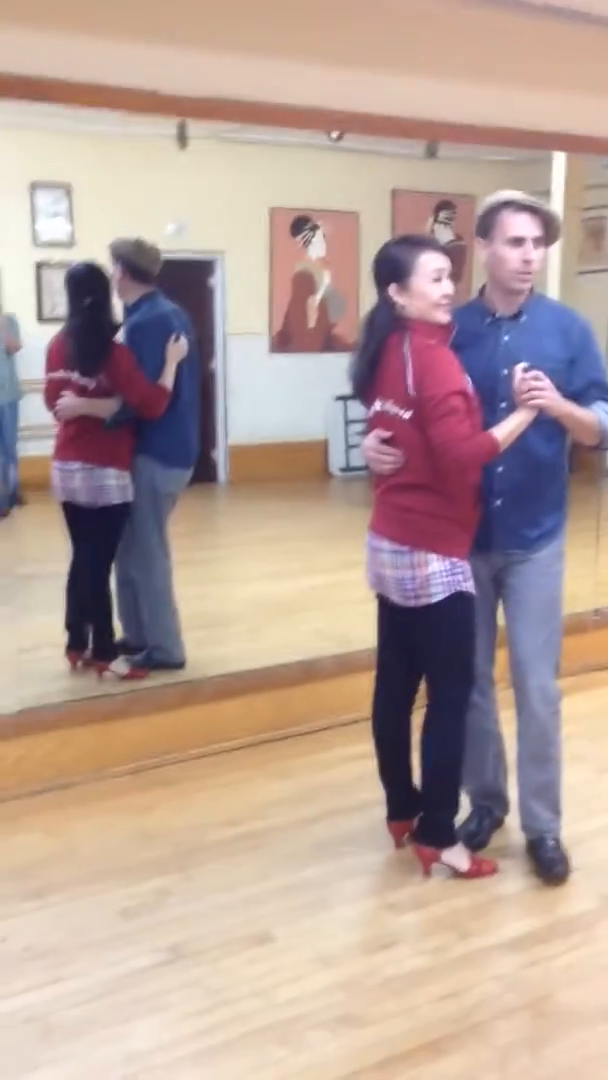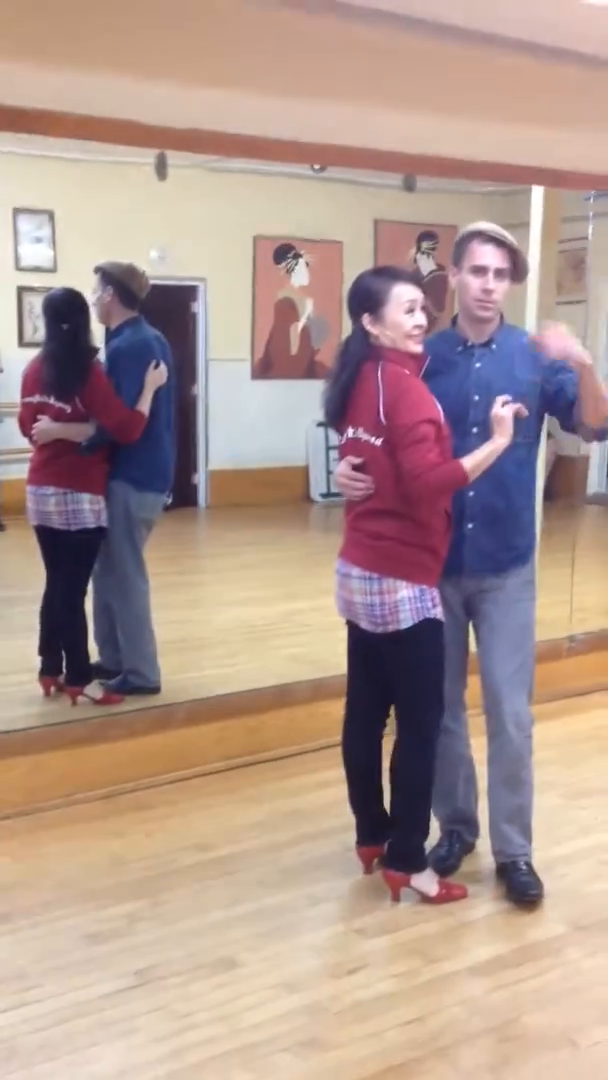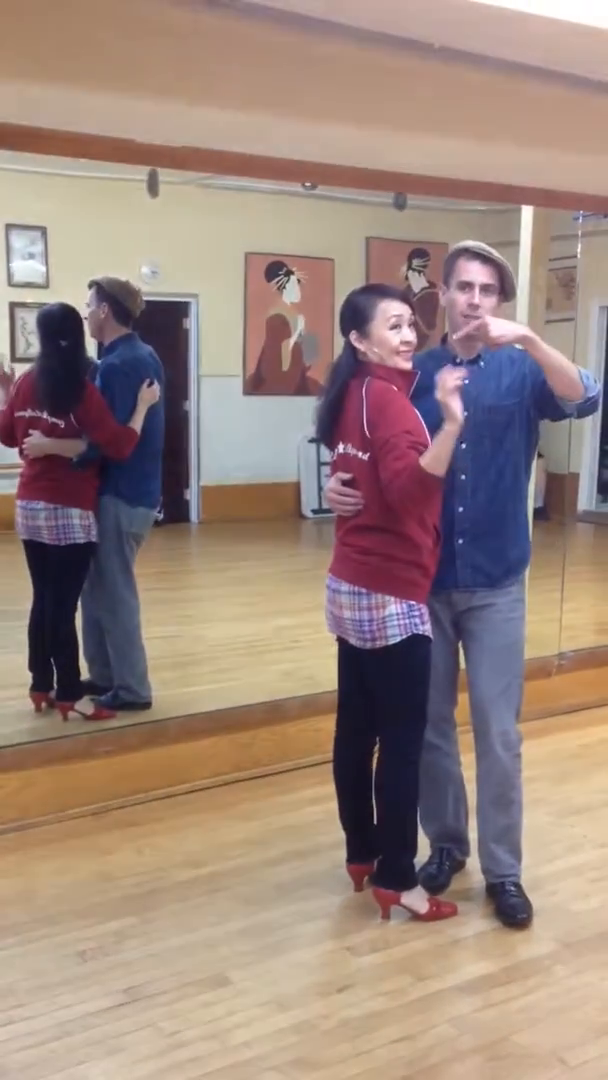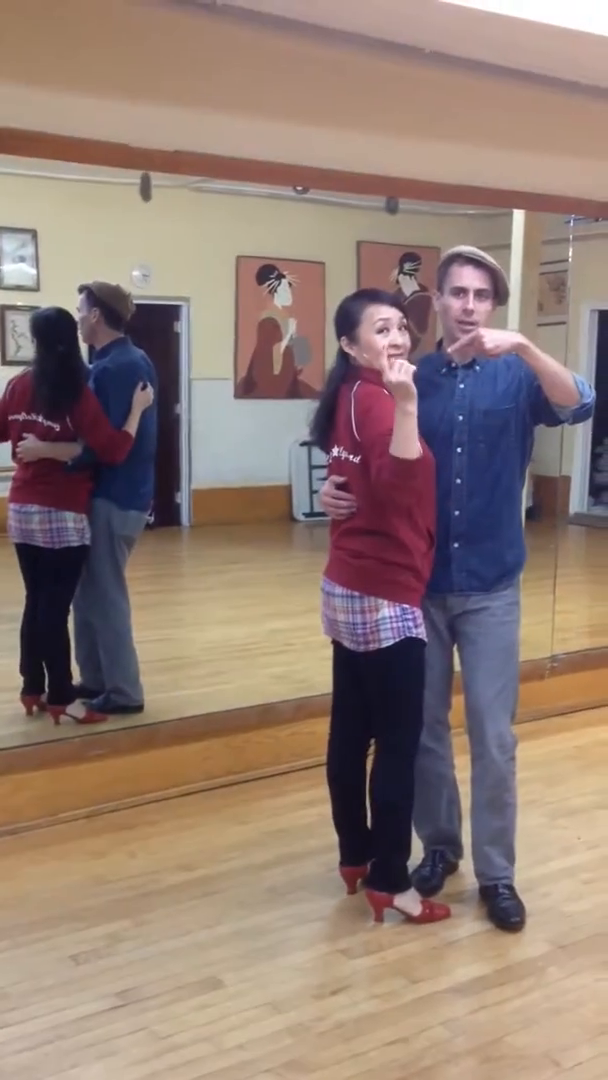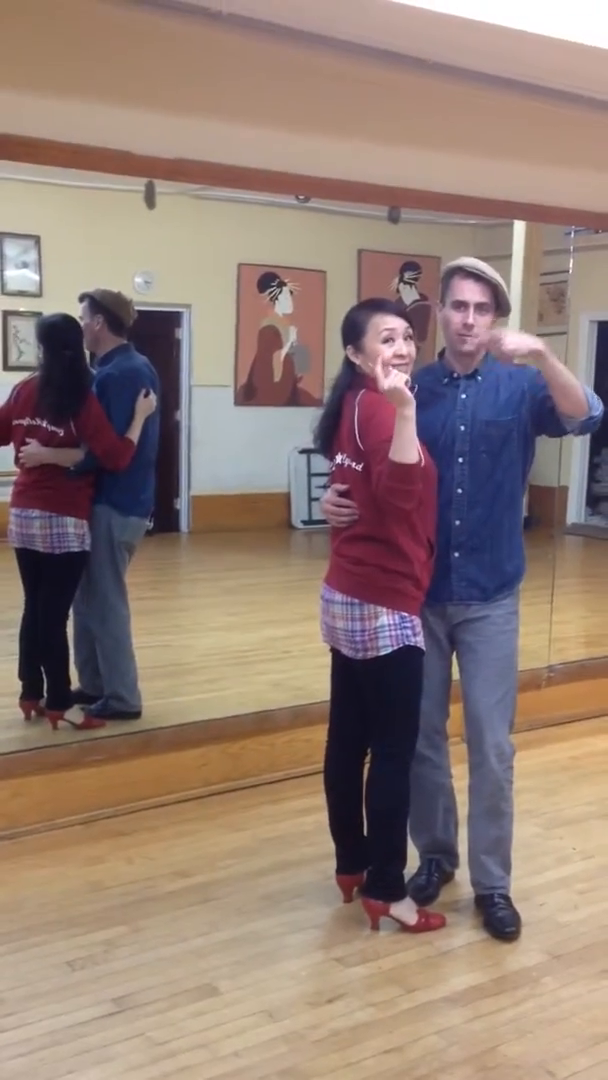
dt=0.4s
person 1, frame 1
right shoulder: (447, 330)
right wrist: (378, 442)
left hip: (535, 538)
left knee: (536, 685)
right knee: (468, 680)
left ankle: (542, 824)
right ankle: (485, 801)
person 1, frame 2
left shoulder: (536, 356)
right shoulder: (421, 359)
right wrist: (350, 470)
left hip: (507, 566)
left knee: (509, 712)
right knee: (439, 706)
left ankle: (514, 849)
right ankle: (456, 826)
person 1, frame 3
left shoulder: (521, 372)
right shoulder: (413, 375)
left elbow: (582, 399)
left wrist: (526, 337)
right wrist: (342, 487)
left hip: (496, 582)
right hip: (421, 579)
left knee: (497, 731)
right knee: (429, 725)
left ankle: (503, 869)
right ankle: (445, 844)
person 1, frame 4
left shoulder: (517, 377)
right shoulder: (409, 380)
left elbow: (577, 405)
left wrist: (521, 345)
right wrist: (338, 491)
left hip: (491, 585)
right hip: (418, 582)
left knee: (493, 735)
right knee: (423, 727)
left ankle: (496, 871)
right ankle: (439, 845)
person 1, frame 5
left shoulder: (520, 386)
right shoulder: (408, 390)
left wrist: (539, 352)
right wrist: (338, 499)
left hip: (490, 595)
right hip: (418, 592)
left knee: (491, 743)
right knee: (421, 736)
left ankle: (492, 881)
right ankle: (435, 855)
person 2, frame 1
left shoulder: (385, 353)
right shoulder: (432, 356)
right elbow: (461, 454)
right wrist: (524, 413)
left hip: (390, 544)
right hip: (432, 553)
left knee: (396, 683)
right knee: (450, 694)
left ankle: (401, 810)
right ankle: (436, 835)
person 2, frame 2
left shoulder: (359, 381)
right shoulder: (403, 385)
right elbow: (429, 482)
right wrist: (499, 441)
left hip: (359, 570)
right hip: (401, 578)
left knee: (367, 710)
right knee: (421, 719)
left ankle: (372, 836)
right ankle: (406, 860)
person 2, frame 3
left shoulder: (353, 394)
right shoulder: (387, 398)
right elbow: (409, 491)
right wrist: (450, 424)
left hip: (351, 585)
right hip: (389, 593)
left knee: (357, 727)
right knee: (402, 738)
left ankle: (362, 853)
right ankle: (395, 878)
person 2, frame 4
left shoulder: (349, 397)
right shoulder: (376, 400)
right elbow: (400, 488)
right wrist: (408, 406)
left hip: (348, 588)
right hip: (384, 596)
left knee: (352, 730)
right knee: (399, 742)
left ankle: (355, 856)
right ankle: (389, 881)
person 2, frame 5
left shoulder: (353, 407)
right shoulder: (378, 408)
right elbow: (401, 494)
right wrist: (406, 411)
left hip: (347, 595)
right hip: (383, 604)
left knee: (349, 737)
right knee: (394, 750)
left ankle: (351, 864)
right ankle: (384, 889)
person 3, frame 1
left shoulder: (145, 322)
right shoulder: (168, 312)
left wrist: (83, 406)
right wrist: (93, 402)
left hip: (155, 451)
right hip: (170, 445)
left knee: (146, 550)
right knee: (136, 545)
left ankle: (164, 648)
right ankle: (139, 634)
person 3, frame 2
left shoulder: (127, 347)
right shoulder: (147, 339)
left wrist: (59, 430)
left hip: (132, 476)
right hip: (142, 471)
left knee: (123, 575)
right knee: (111, 571)
left ankle: (140, 673)
right ankle: (114, 659)
person 3, frame 3
left shoulder: (122, 364)
right shoulder: (137, 356)
left wrist: (50, 446)
left hip: (121, 492)
right hip: (126, 488)
left knee: (113, 591)
right knee: (99, 587)
left ankle: (131, 689)
right ankle: (104, 676)
person 3, frame 4
left shoulder: (116, 367)
right shoulder: (126, 361)
left wrist: (44, 449)
left hip: (114, 496)
right hip: (113, 491)
left knee: (105, 595)
right knee: (90, 591)
left ankle: (124, 692)
right ankle: (96, 680)
person 3, frame 5
left shoulder: (121, 373)
right shoulder: (127, 367)
left wrist: (46, 454)
left hip: (115, 502)
right hip: (113, 497)
left knee: (105, 600)
right knee: (90, 596)
left ankle: (121, 698)
right ankle: (94, 685)
person 4, frame 1
left shoulder: (58, 346)
right shoulder: (111, 352)
right elbow: (152, 405)
right wrist: (172, 361)
left hip: (66, 468)
right hip: (105, 473)
left knee: (82, 560)
right knee: (99, 565)
left ankle: (76, 644)
right ankle: (103, 653)
person 4, frame 2
left shoulder: (35, 369)
right shoulder: (88, 375)
right elbow: (127, 430)
right wrist: (150, 387)
left hip: (40, 491)
right hip: (79, 497)
left knee: (56, 584)
right knee: (73, 589)
left ankle: (50, 669)
right ankle: (78, 678)
person 4, frame 3
right shoulder: (82, 390)
right elbow: (119, 447)
right wrist: (143, 405)
right hip: (70, 512)
left knee: (43, 599)
right knee: (63, 605)
left ankle: (41, 685)
right ankle: (69, 694)
person 4, frame 4
right shoulder: (77, 394)
right elbow: (114, 451)
right wrist: (138, 409)
right hip: (63, 515)
left knee: (35, 603)
right knee: (56, 608)
right ankle: (60, 697)
person 4, frame 5
right shoulder: (82, 400)
right elbow: (116, 458)
right wrist: (140, 416)
right hip: (64, 521)
left knee: (34, 608)
right knee: (55, 613)
right ankle: (58, 703)
